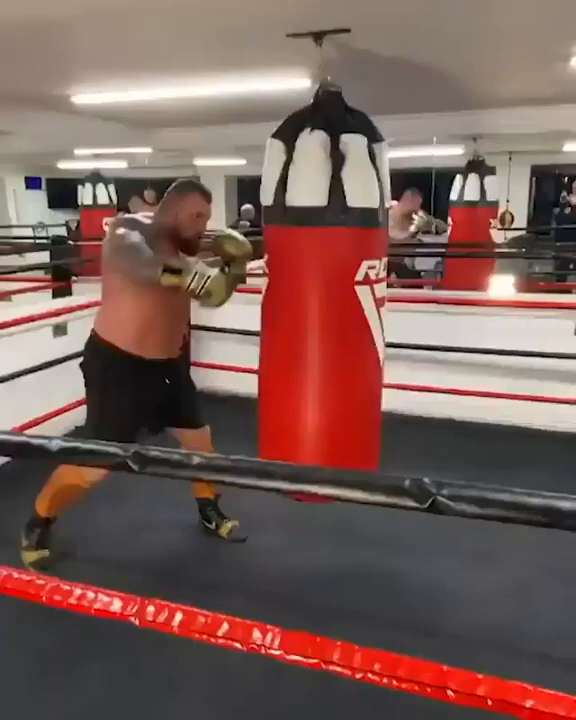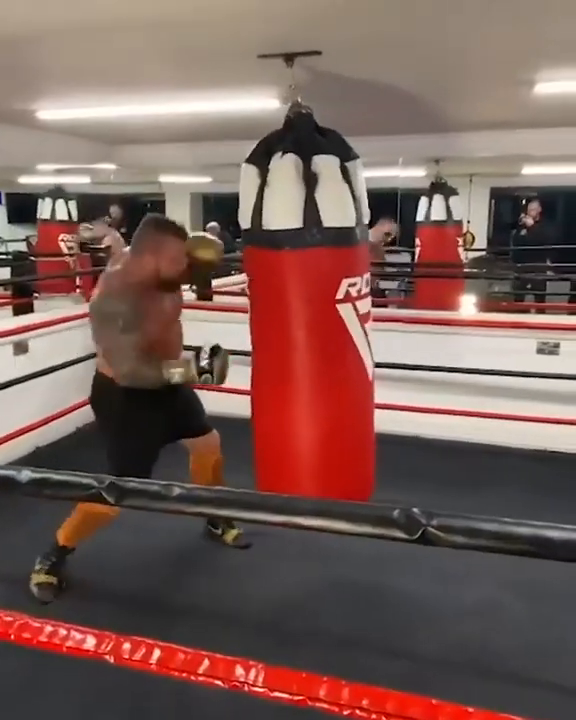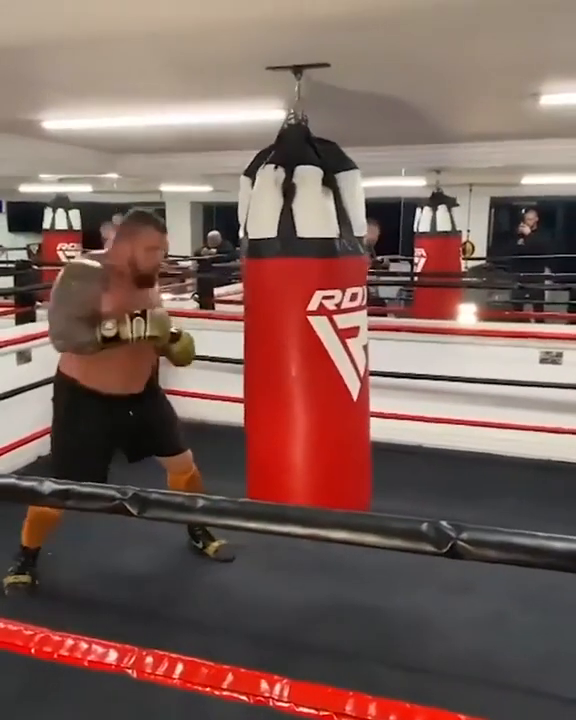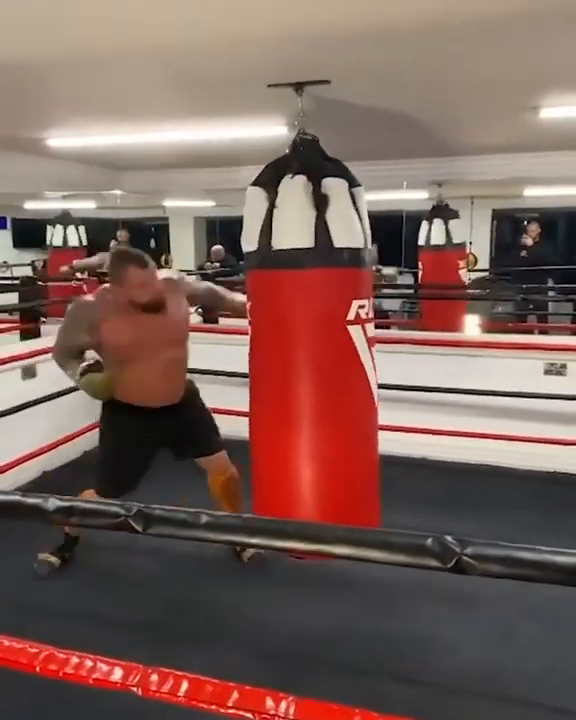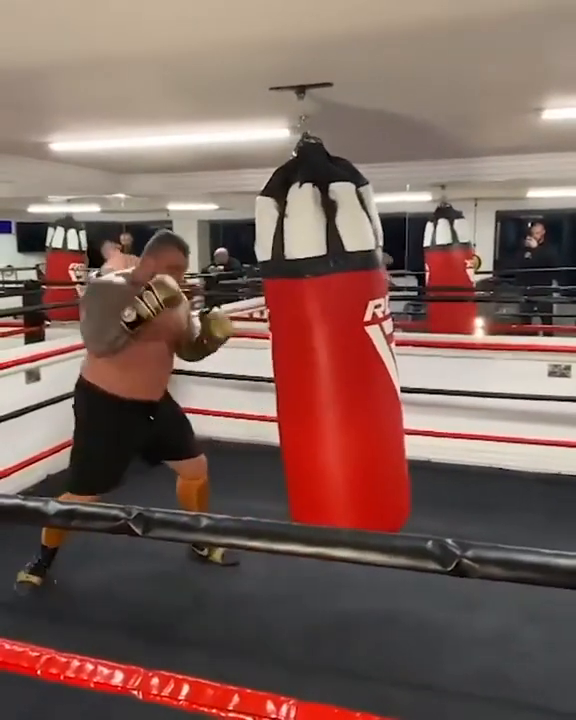
dt=1s
person 1, frame 1
left shoulder: (183, 250)
right shoulder: (133, 231)
left elbow: (215, 293)
right elbow: (134, 262)
left wrist: (232, 265)
right wrist: (192, 278)
left hip: (166, 363)
right hip: (116, 363)
left knee: (199, 438)
right knee: (98, 462)
left ankle: (209, 510)
right ankle: (39, 524)
person 1, frame 2
left shoulder: (155, 262)
right shoulder: (118, 296)
left elbow: (188, 270)
right elbow: (126, 370)
left wrist: (200, 256)
right wrist: (188, 369)
left hip: (166, 384)
right hip: (126, 395)
left knee: (208, 442)
left ankle: (216, 520)
right ankle: (53, 556)
person 1, frame 3
left shoulder: (144, 275)
right shoulder: (83, 275)
right elbow: (64, 336)
left wrist: (170, 341)
right wrist: (128, 328)
left hip: (141, 393)
right hip: (84, 397)
left knee: (182, 463)
left ankle: (199, 533)
person 1, frame 4
left shoulder: (171, 285)
right shoulder: (93, 310)
left elbow: (208, 293)
right elbow: (64, 350)
left wrist: (243, 304)
right wrist: (82, 371)
left hip: (182, 400)
right hip: (129, 412)
left knee: (222, 466)
right knee: (108, 492)
right ankle: (66, 541)
person 1, frame 5
left shoulder: (174, 301)
right shoulder: (106, 289)
left elbow: (189, 349)
right elbow: (97, 343)
left wrist: (212, 336)
right wrist: (140, 309)
left hip: (156, 402)
right hip: (105, 405)
left knee: (196, 466)
right knee: (82, 495)
left ankle: (199, 541)
right ankle: (43, 559)
